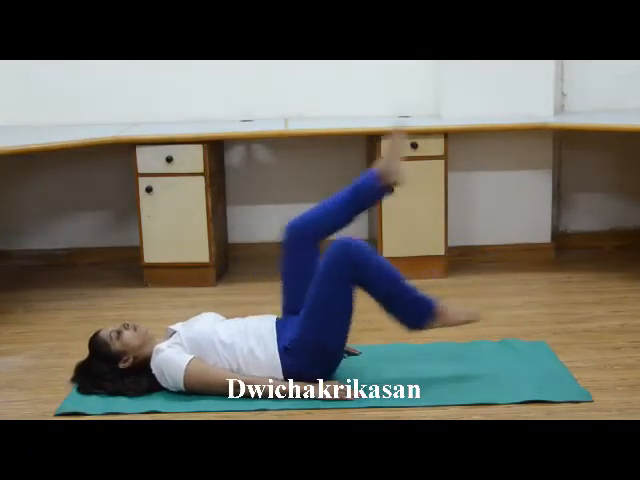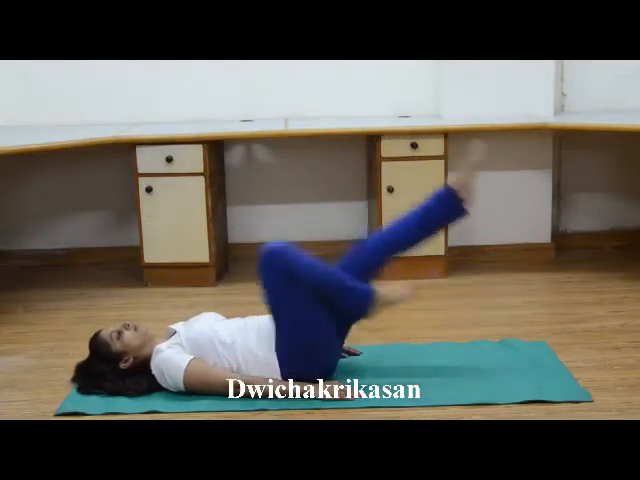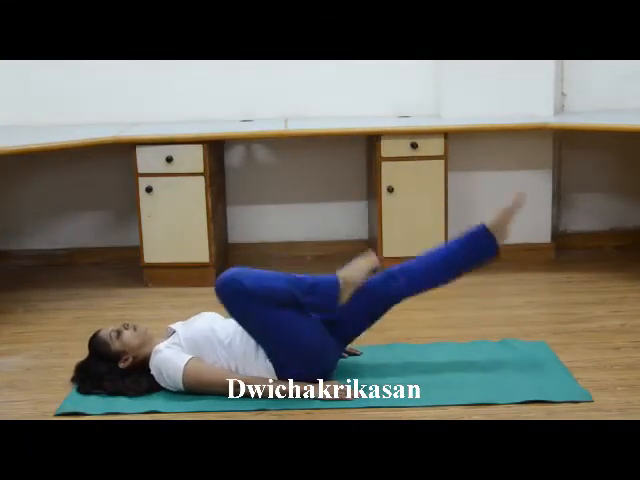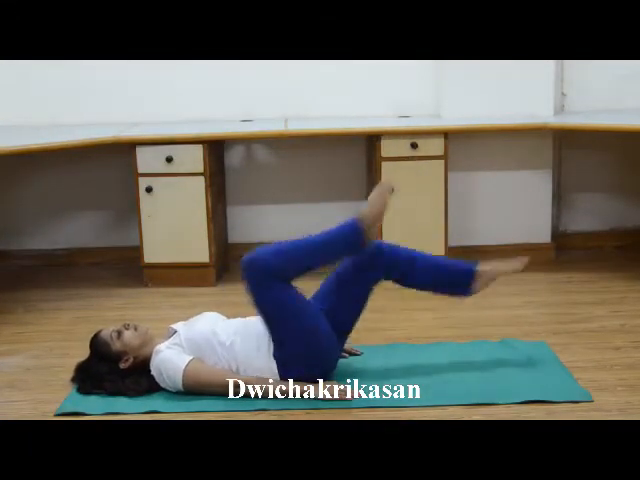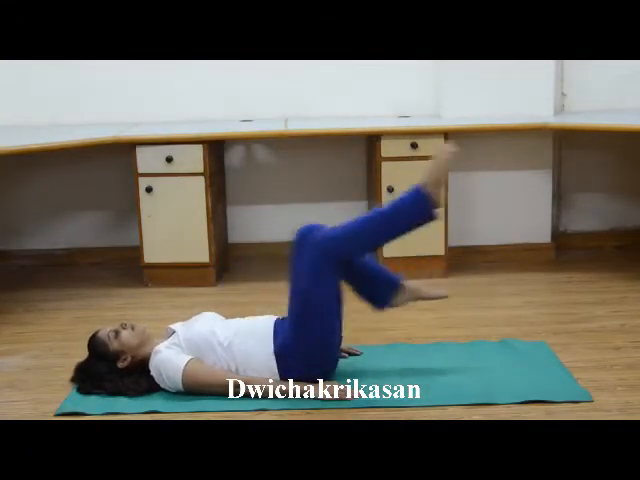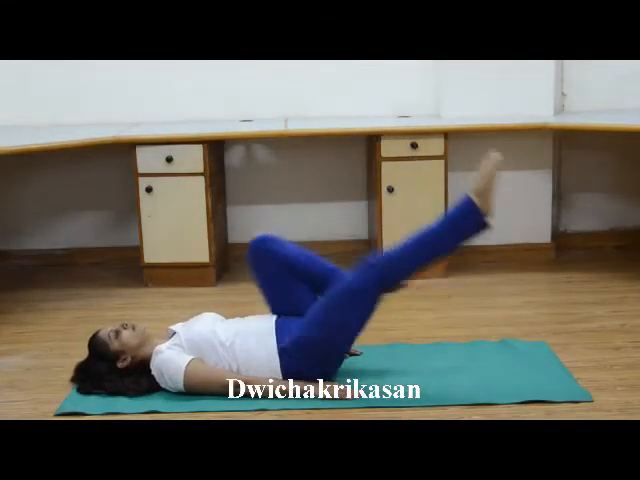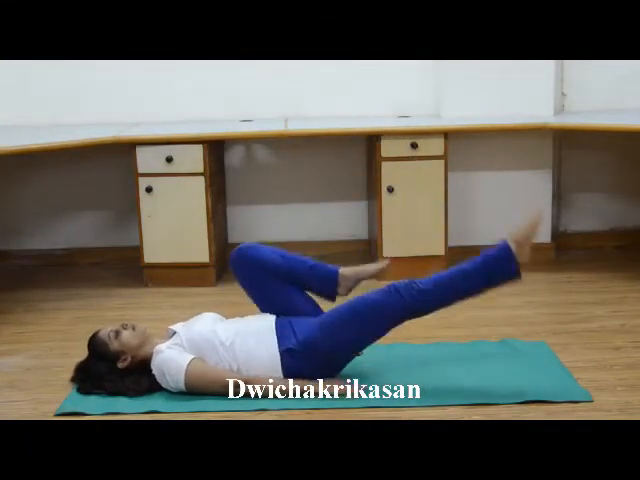
dt=0.2s
person 1, frame 1
left shoulder: (174, 335)
right shoulder: (164, 363)
right elbow: (231, 384)
left wrist: (329, 335)
right wrist: (307, 389)
left hip: (288, 332)
right hip: (302, 358)
left knee: (302, 234)
right knee: (346, 252)
left ankle: (380, 178)
right ankle: (426, 313)
person 1, frame 2
left shoulder: (178, 333)
right shoulder: (165, 364)
right elbow: (234, 384)
right wrist: (307, 388)
left hip: (295, 329)
right hip: (304, 360)
left knee: (369, 254)
right knee: (276, 256)
left ankle: (453, 196)
right ankle: (367, 301)
person 1, frame 3
left shoulder: (176, 335)
right shoulder: (165, 364)
right elbow: (232, 383)
right wrist: (303, 386)
left hip: (310, 339)
right hip: (303, 360)
left knee: (394, 279)
right knee: (232, 282)
left ankle: (489, 237)
right ankle: (334, 286)
person 1, frame 4
left shoulder: (177, 333)
right shoulder: (164, 365)
right elbow: (234, 382)
right wrist: (306, 386)
left hip: (313, 341)
right hip: (304, 358)
left knee: (375, 256)
right knee: (258, 264)
left ankle: (472, 276)
right ankle: (358, 232)
person 1, frame 5
left shoulder: (175, 334)
right shoulder: (163, 364)
right elbow: (233, 384)
left wrist: (327, 339)
right wrist: (308, 389)
left hip: (286, 335)
right hip: (304, 359)
left knee: (313, 236)
right knee: (322, 249)
left ankle: (391, 291)
right ankle: (422, 199)
person 1, frame 6
left shoulder: (176, 335)
right shoulder: (164, 365)
right elbow: (234, 385)
right wrist: (304, 388)
left hip: (291, 328)
right hip: (302, 356)
left knee: (263, 248)
right knee: (377, 270)
left ankle: (360, 289)
right ankle: (472, 209)
person 1, frame 7
left shoulder: (174, 337)
right shoulder: (166, 365)
right elbow: (233, 381)
right wrist: (299, 385)
left hip: (293, 327)
right hip: (304, 353)
left knee: (245, 255)
right knee: (399, 297)
left ankle: (339, 279)
right ankle: (507, 258)
